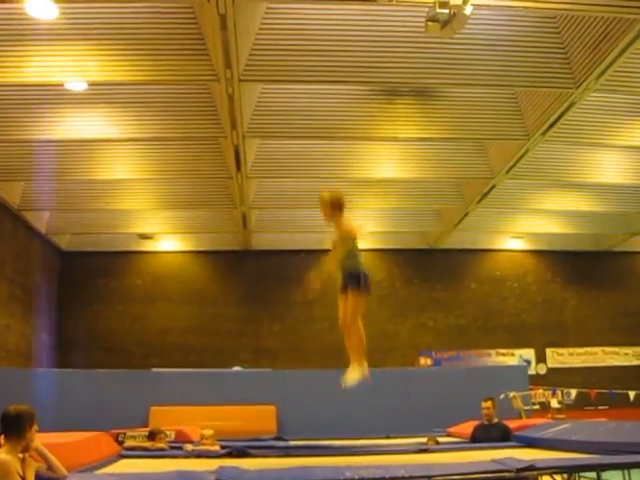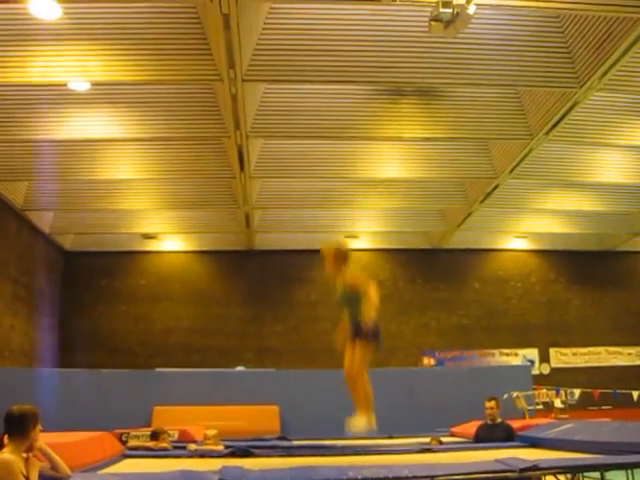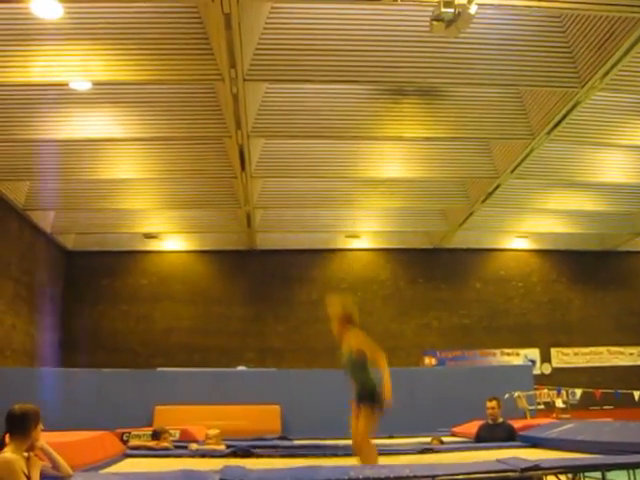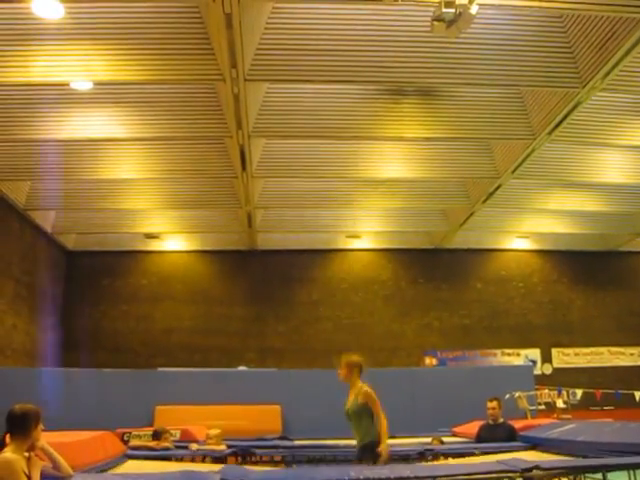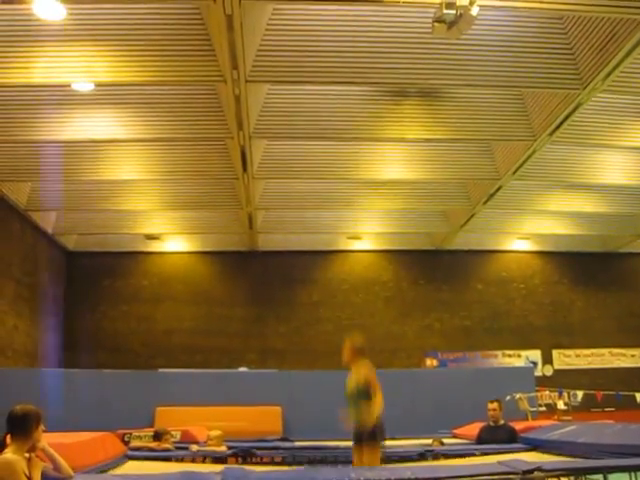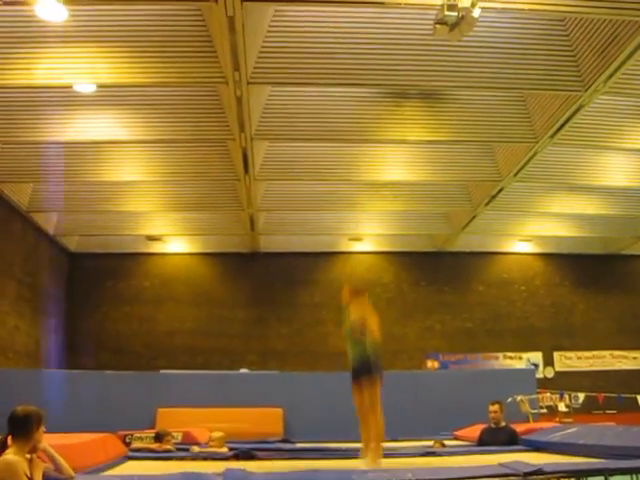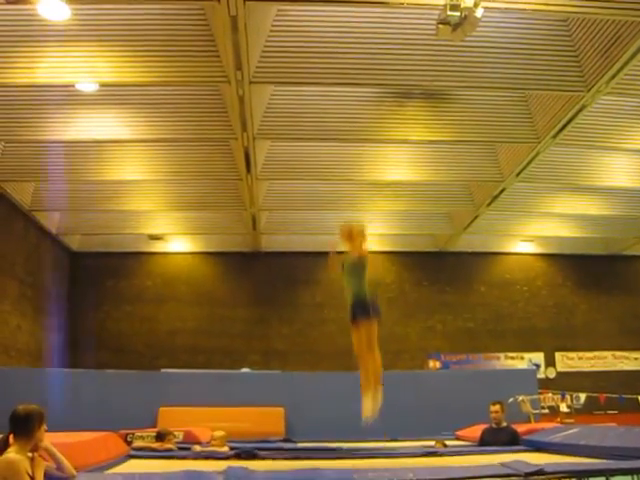
dt=0.1s
person 1, frame 1
left shoulder: (344, 226)
right shoulder: (338, 230)
left elbow: (353, 234)
right elbow: (334, 256)
right wrist: (318, 275)
left hip: (357, 277)
right hip: (347, 279)
left knee: (352, 321)
right knee: (344, 323)
left ankle: (360, 365)
right ankle: (355, 365)
person 1, frame 2
left shoulder: (350, 277)
right shoulder: (341, 280)
left elbow: (372, 289)
left wrist: (371, 313)
right wrist: (342, 334)
left hip: (367, 329)
right hip: (356, 329)
left knee: (358, 372)
right knee: (349, 373)
left ankle: (368, 416)
right ankle: (362, 413)
person 1, frame 3
left shoulder: (357, 339)
right shoulder: (345, 341)
left elbow: (380, 358)
left wrist: (387, 385)
left hip: (371, 393)
right hip: (362, 393)
left knee: (361, 439)
right knee: (356, 440)
person 1, frame 4
left shoulder: (365, 391)
right shoulder: (351, 393)
left elbow: (381, 417)
left wrist: (384, 442)
left hip: (373, 444)
right hip: (363, 446)
person 1, frame 5
left shoulder: (367, 373)
right shoulder: (351, 376)
left elbow: (378, 397)
left wrist: (374, 413)
right wrist: (349, 417)
left hip: (371, 428)
right hip: (360, 429)
person 1, frame 6
left shoulder: (364, 310)
right shoulder: (351, 312)
left elbow: (374, 331)
left hip: (369, 363)
right hip: (357, 366)
left knee: (373, 410)
right knee: (362, 412)
left ankle: (375, 453)
right ankle: (367, 454)
person 1, frame 7
left shoulder: (360, 251)
right shoulder: (349, 255)
left elbow: (364, 249)
left wrist: (360, 236)
right wrist: (334, 258)
left hip: (365, 302)
right hip: (355, 304)
left knee: (370, 349)
right knee: (360, 353)
left ankle: (375, 391)
right ankle: (367, 394)
